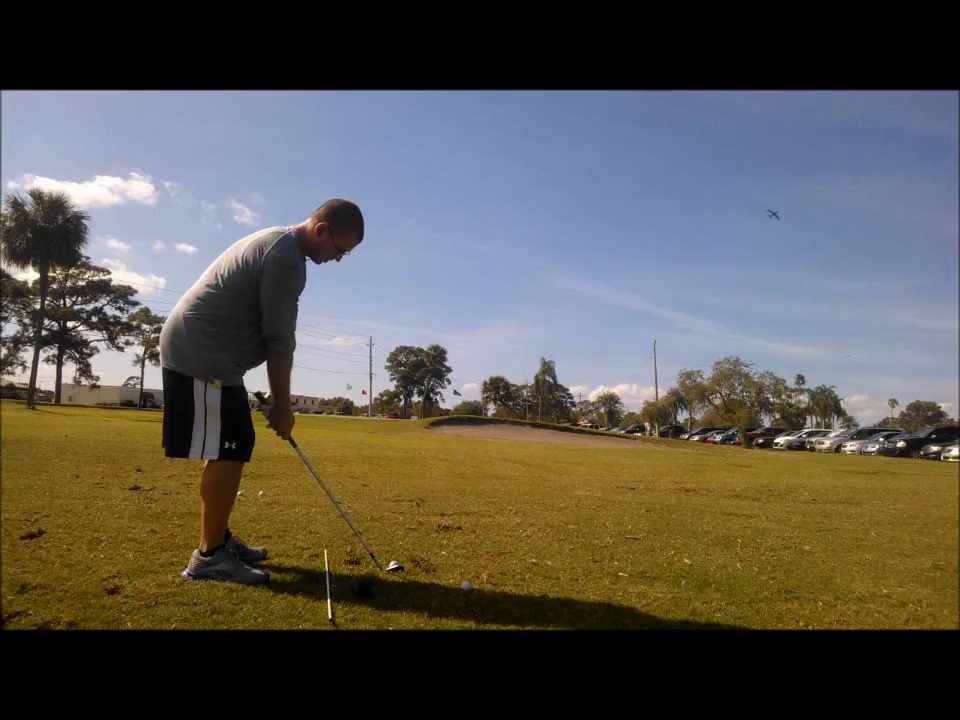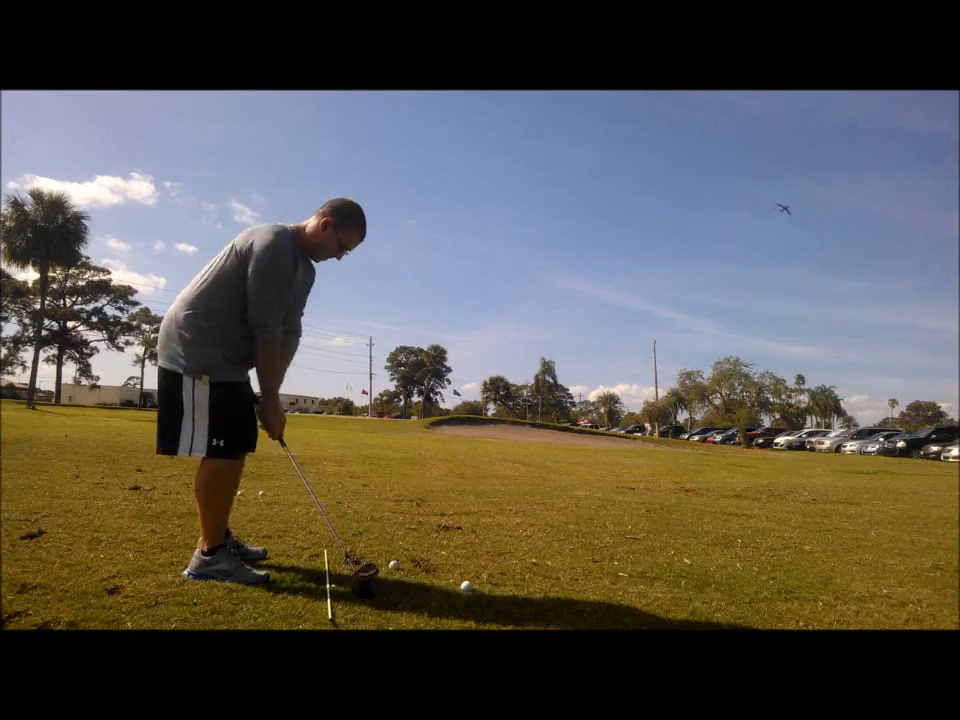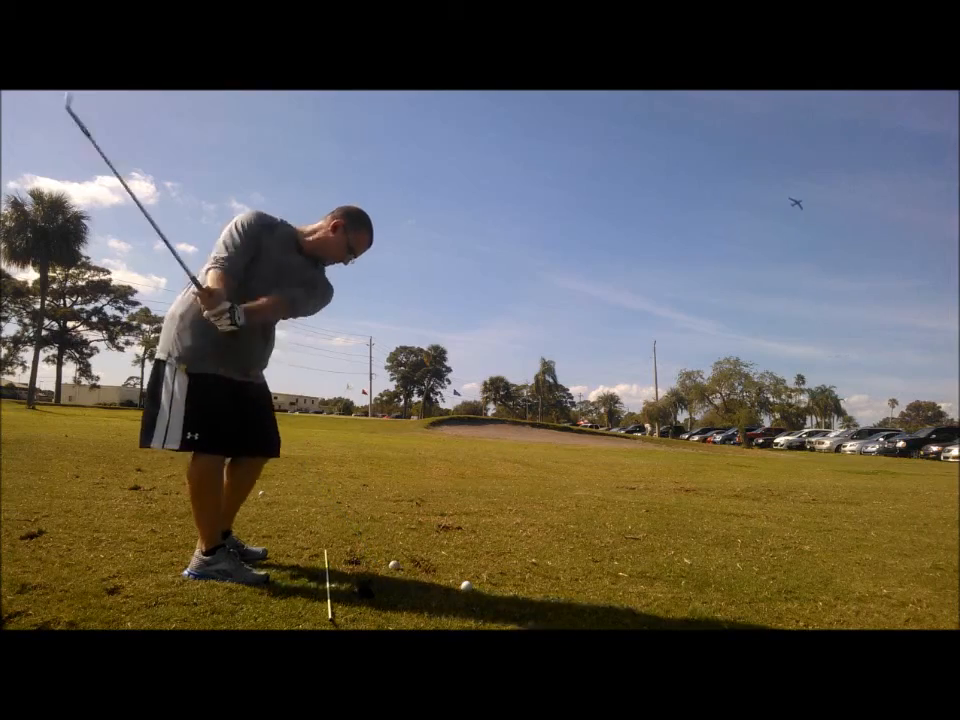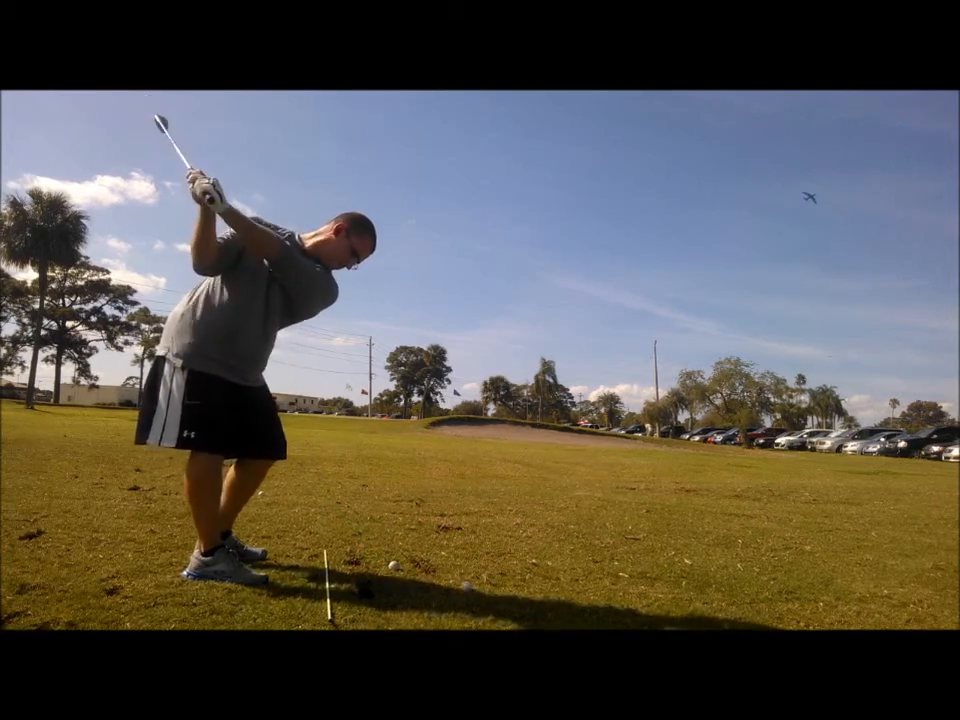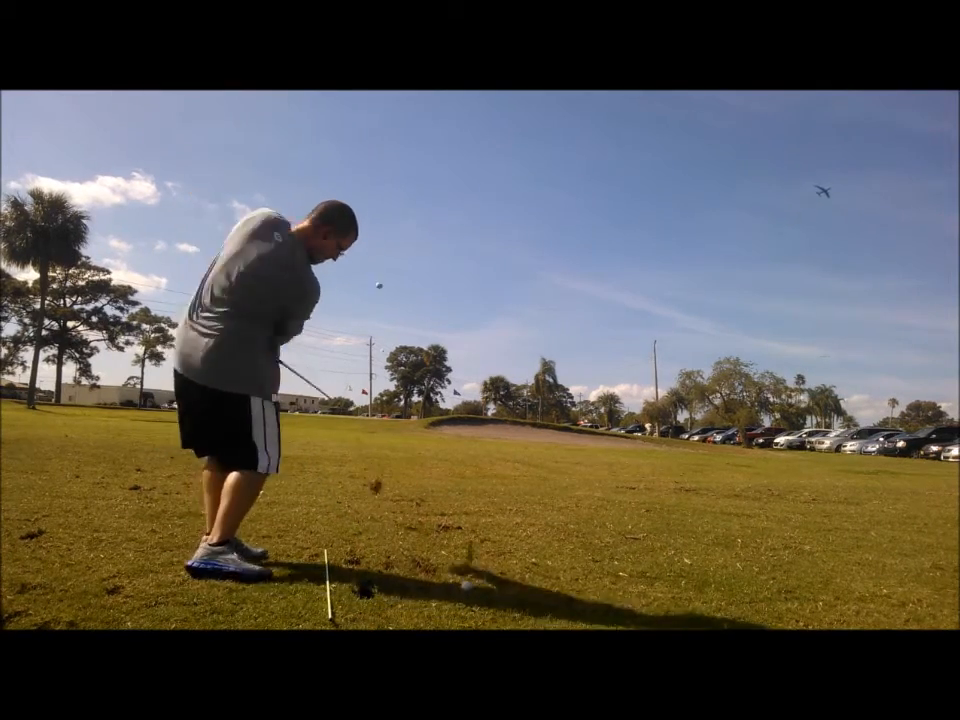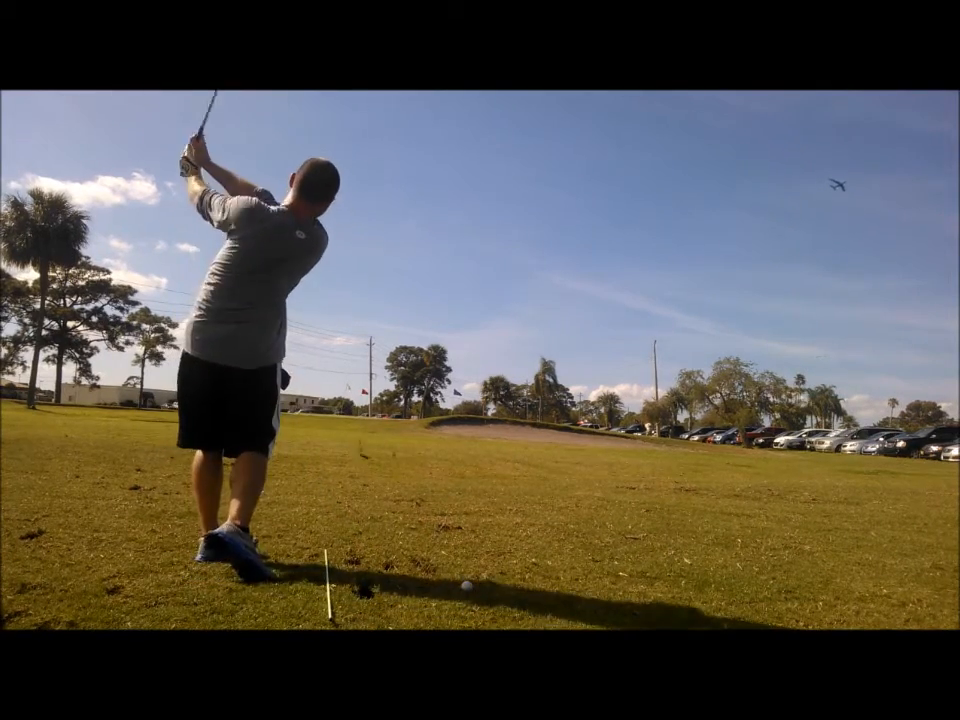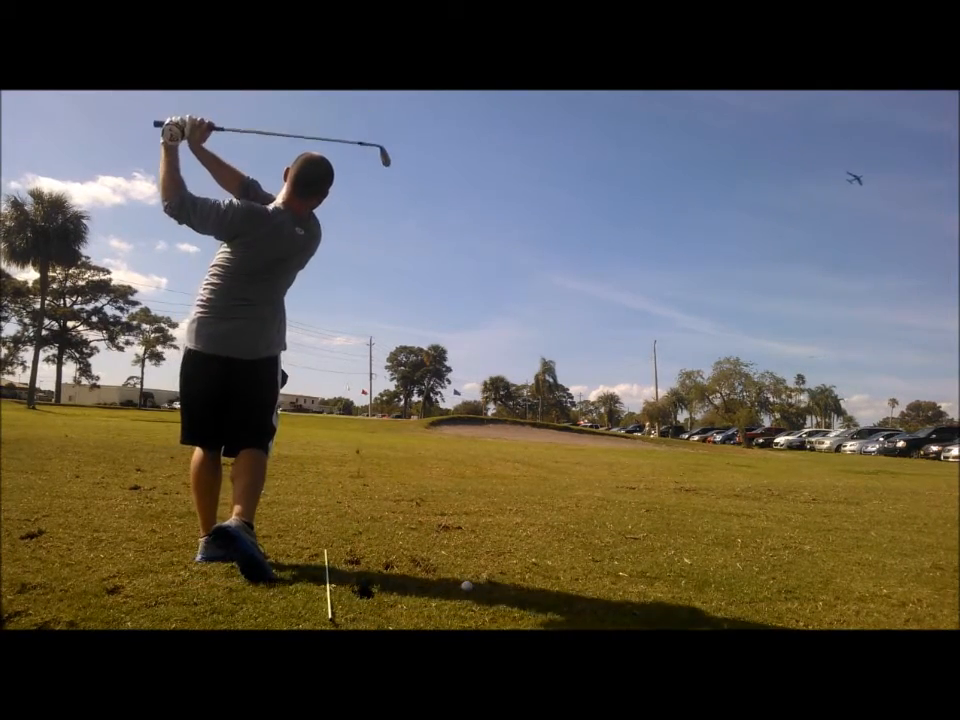
dt=0.4s
person 1, frame 1
left shoulder: (279, 245)
right shoulder: (285, 257)
left elbow: (274, 333)
right elbow: (279, 339)
left wrist: (276, 398)
right wrist: (282, 404)
left hip: (212, 352)
right hip: (200, 352)
left knee: (233, 451)
right knee: (227, 452)
left ankle: (219, 539)
right ankle: (208, 556)
person 1, frame 2
left shoulder: (304, 269)
right shoulder: (274, 245)
left elbow: (288, 335)
right elbow: (265, 330)
left wrist: (269, 393)
right wrist: (270, 400)
left hip: (225, 358)
right hip: (194, 350)
left knee: (235, 448)
right knee: (219, 450)
left ankle: (219, 538)
right ankle: (208, 556)
person 1, frame 3
left shoulder: (318, 287)
right shoulder: (258, 226)
left elbow: (278, 304)
right elbow: (221, 267)
left wrist: (235, 314)
right wrist: (218, 299)
left hip: (243, 364)
right hip: (193, 347)
left knee: (256, 451)
right knee: (209, 449)
left ankle: (221, 537)
right ankle: (209, 554)
person 1, frame 4
left shoulder: (322, 286)
right shoulder: (258, 227)
left elbow: (277, 254)
right elbow: (206, 263)
left wrist: (222, 207)
right wrist: (206, 209)
left hip: (243, 373)
right hip: (192, 351)
left knee: (263, 453)
right knee: (208, 449)
left ankle: (221, 536)
right ankle: (207, 554)
person 1, frame 5
left shoulder: (261, 221)
right shoulder: (305, 285)
right wrist: (266, 378)
left hip: (192, 358)
right hip: (237, 370)
left knee: (219, 451)
right knee: (255, 460)
left ankle: (218, 535)
right ankle: (215, 548)
person 1, frame 6
left shoulder: (247, 214)
right shoulder: (316, 241)
left elbow: (204, 202)
left wrist: (193, 169)
right wrist: (208, 163)
left hip: (203, 345)
right hip: (256, 357)
left knee: (207, 445)
right knee: (253, 447)
left ankle: (210, 536)
right ankle: (235, 528)
person 1, frame 7
left shoulder: (251, 220)
right shoulder: (309, 234)
left elbow: (176, 203)
right elbow: (248, 187)
left wrist: (171, 145)
right wrist: (199, 148)
left hip: (206, 344)
right hip: (257, 353)
left knee: (207, 443)
right knee: (252, 444)
left ankle: (209, 537)
right ankle: (240, 524)
